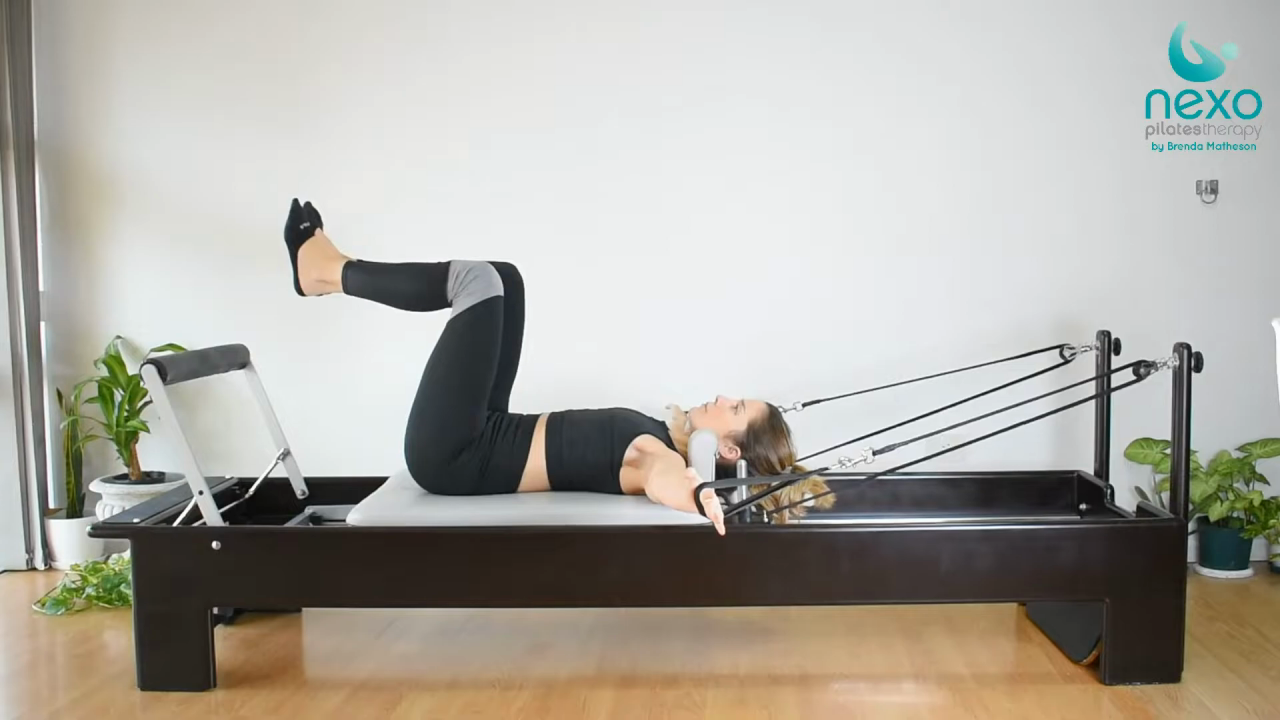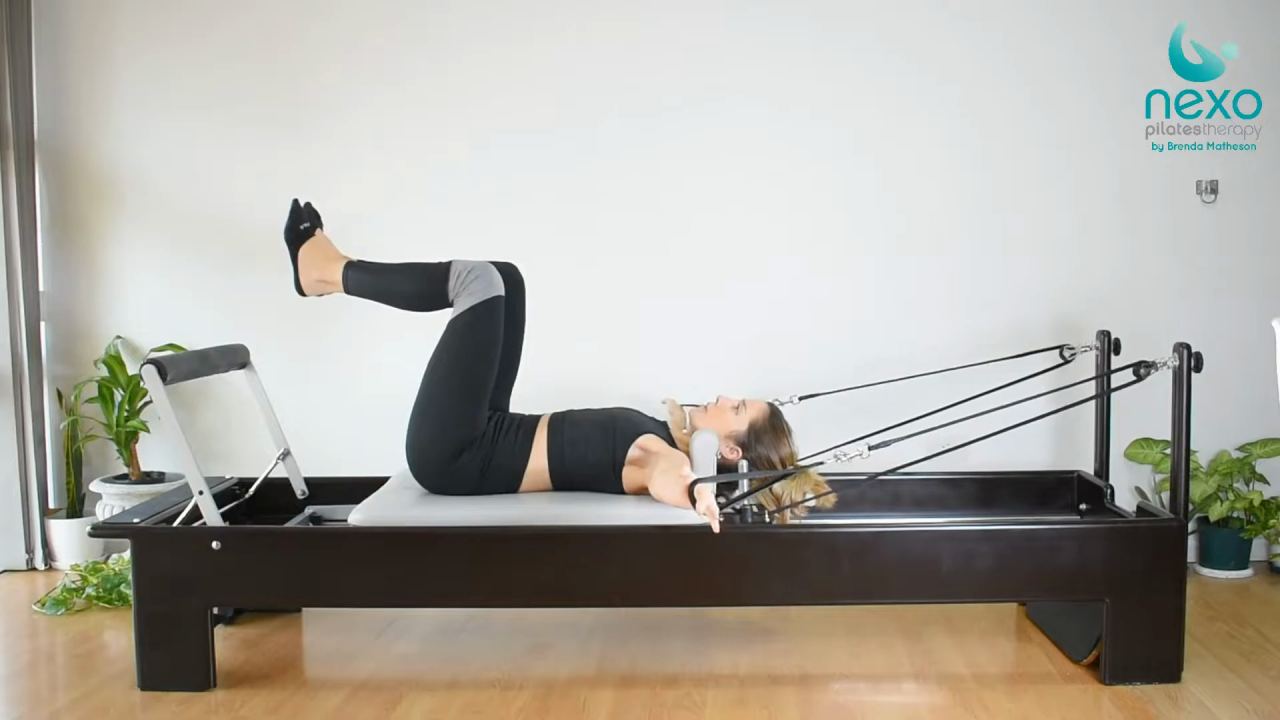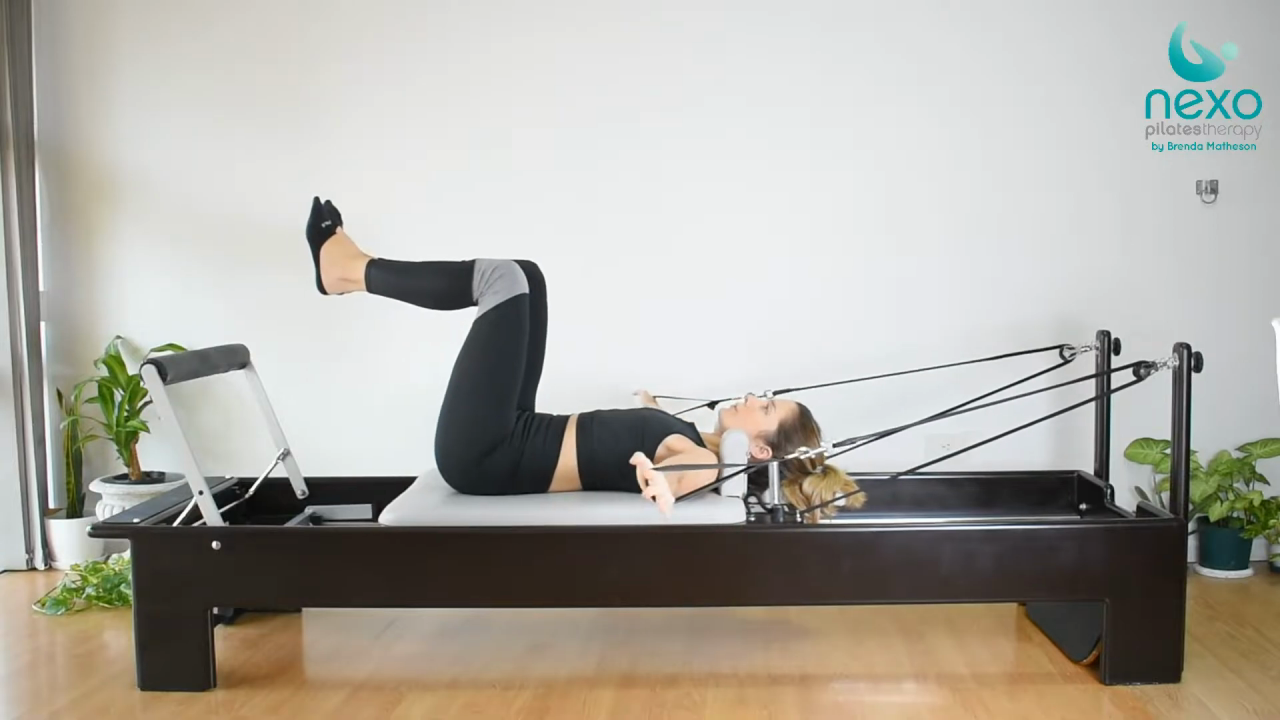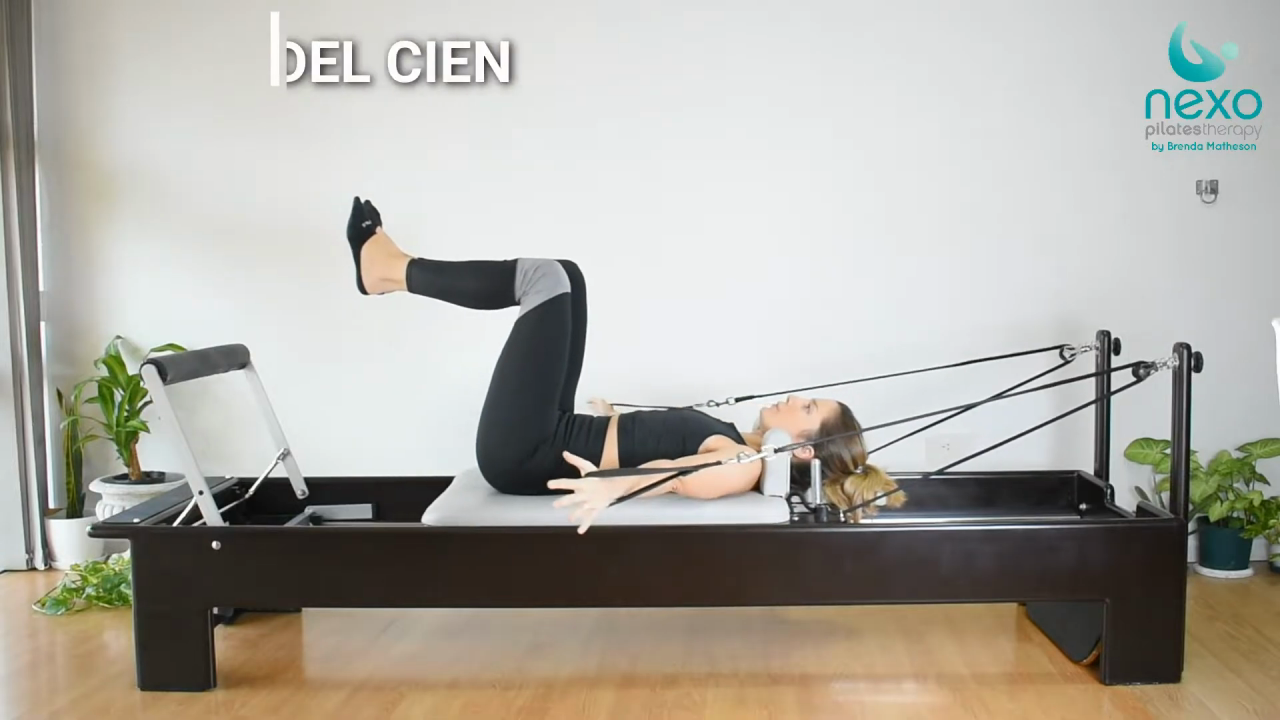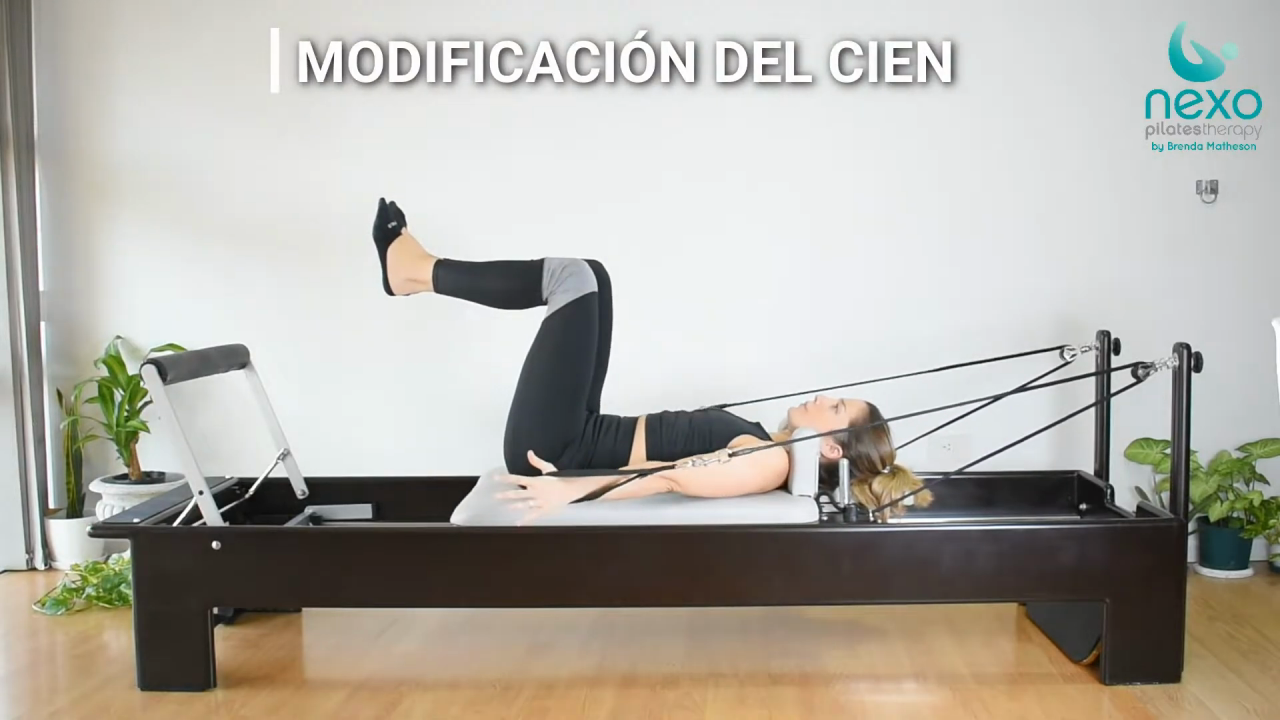
dt=0.5s
person 1, frame 1
left shoulder: (672, 463)
right shoulder: (671, 444)
left elbow: (662, 482)
left wrist: (694, 495)
right wrist: (678, 416)
left hip: (455, 458)
right hip: (488, 440)
left knee: (478, 282)
right knee: (500, 280)
left ankle: (331, 271)
right ankle: (336, 273)
person 1, frame 2
left shoulder: (676, 462)
right shoulder: (673, 445)
left elbow: (663, 481)
left wrist: (690, 491)
right wrist: (678, 414)
left hip: (456, 458)
right hip: (486, 442)
left knee: (479, 280)
right knee: (501, 279)
left ankle: (332, 272)
right ankle: (336, 273)
person 1, frame 3
left shoulder: (704, 465)
right shoulder: (700, 445)
left elbow: (676, 476)
left wrist: (658, 480)
right wrist: (657, 403)
left hip: (485, 459)
right hip: (518, 440)
left knee: (503, 279)
right knee: (521, 277)
left ankle: (354, 270)
right ankle: (356, 272)
person 1, frame 4
left shoulder: (744, 468)
right shoulder: (739, 445)
left elbow: (674, 474)
left wrist: (610, 487)
right wrist: (613, 409)
left hip: (526, 458)
right hip: (556, 443)
left knee: (546, 279)
right knee: (562, 278)
left ankle: (393, 269)
right ankle: (395, 271)
person 1, frame 5
left shoulder: (770, 464)
right shoulder: (763, 446)
left elbow: (671, 476)
left wrist: (573, 488)
left hip: (553, 454)
right hip: (580, 442)
left knee: (573, 280)
right knee: (586, 277)
left ankle: (419, 271)
right ankle: (420, 272)
